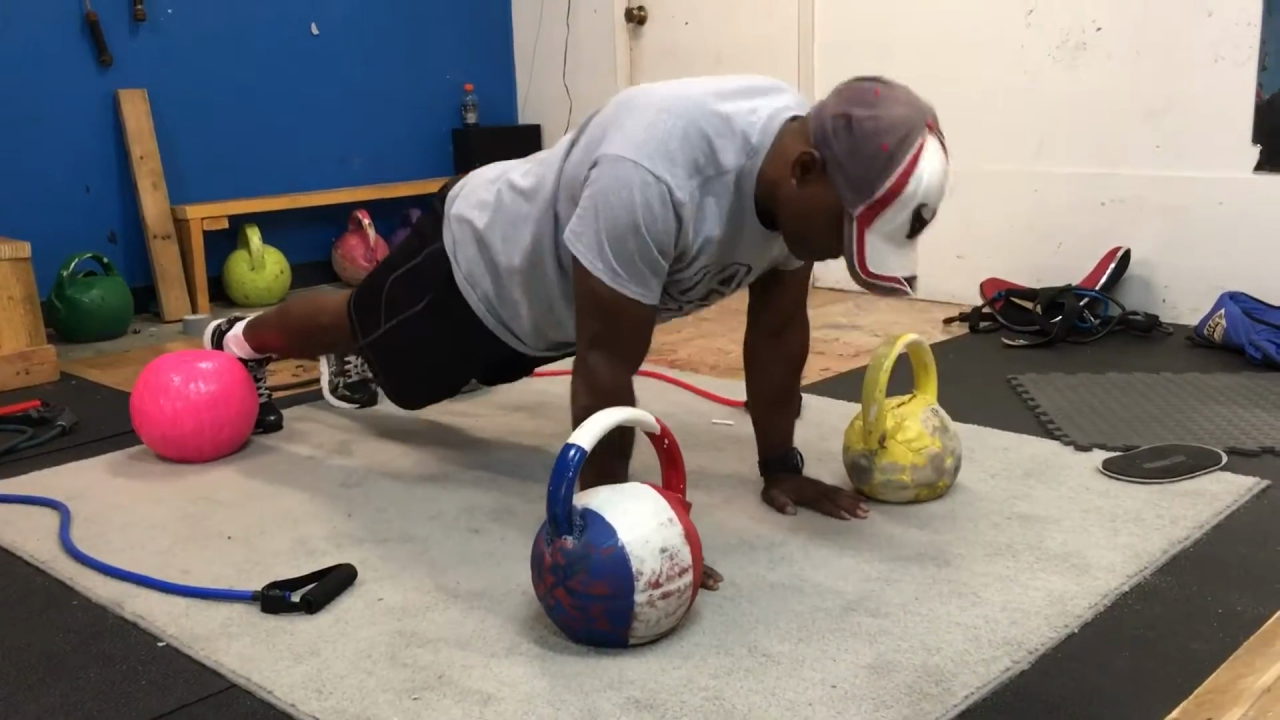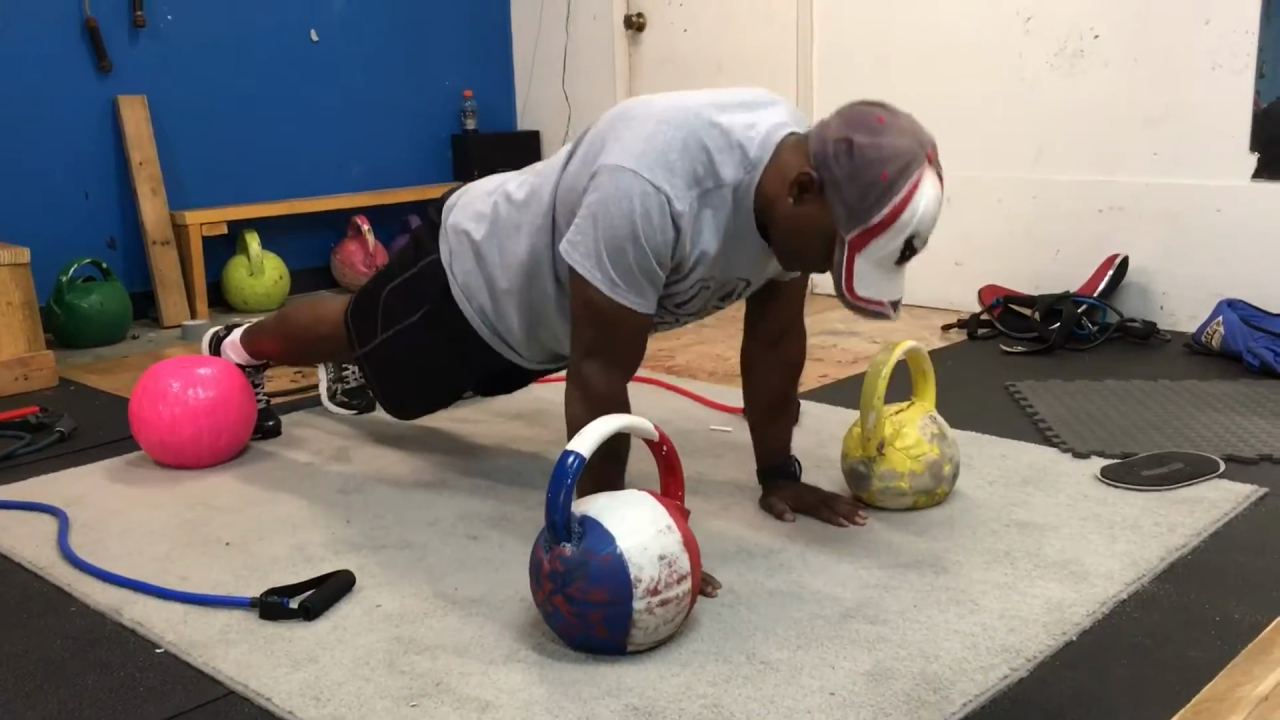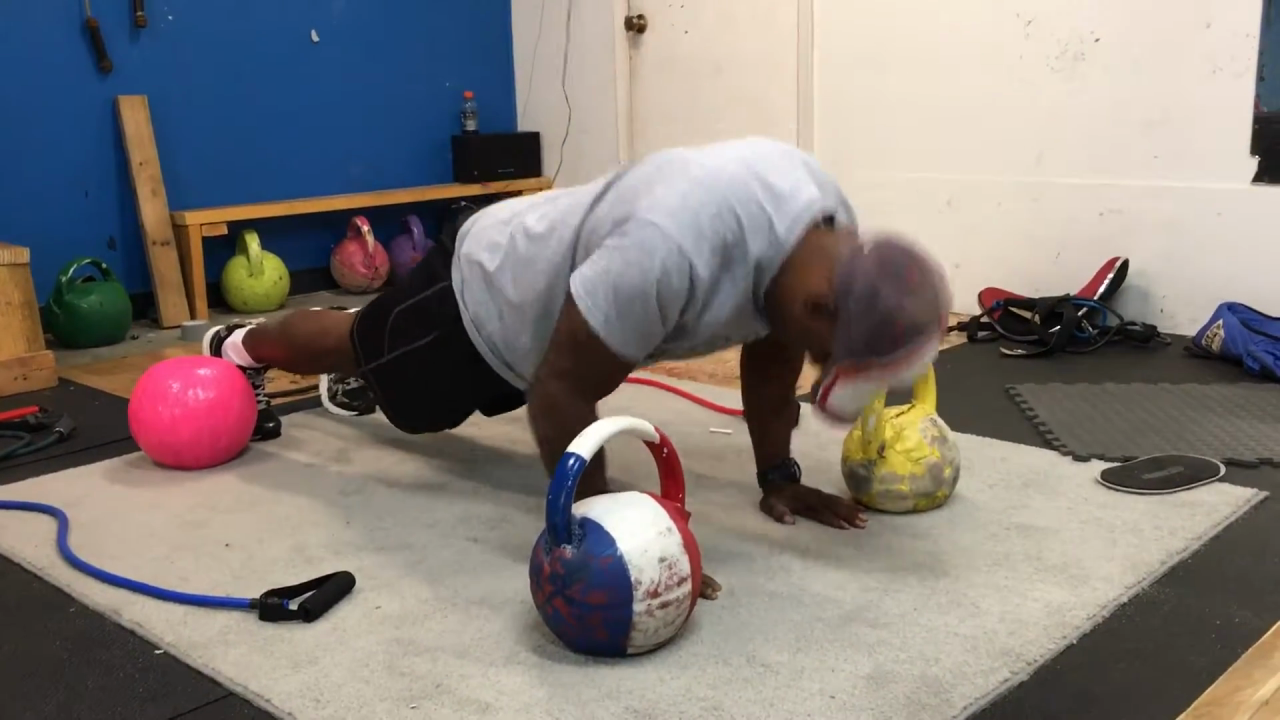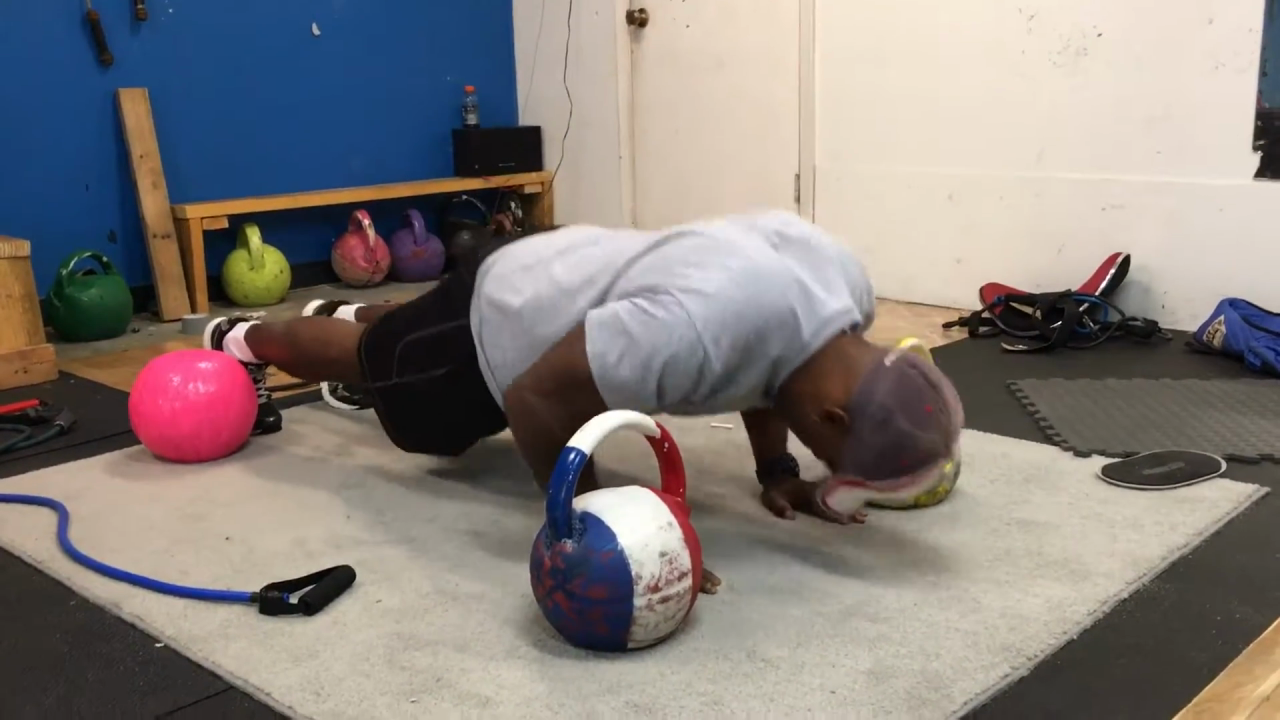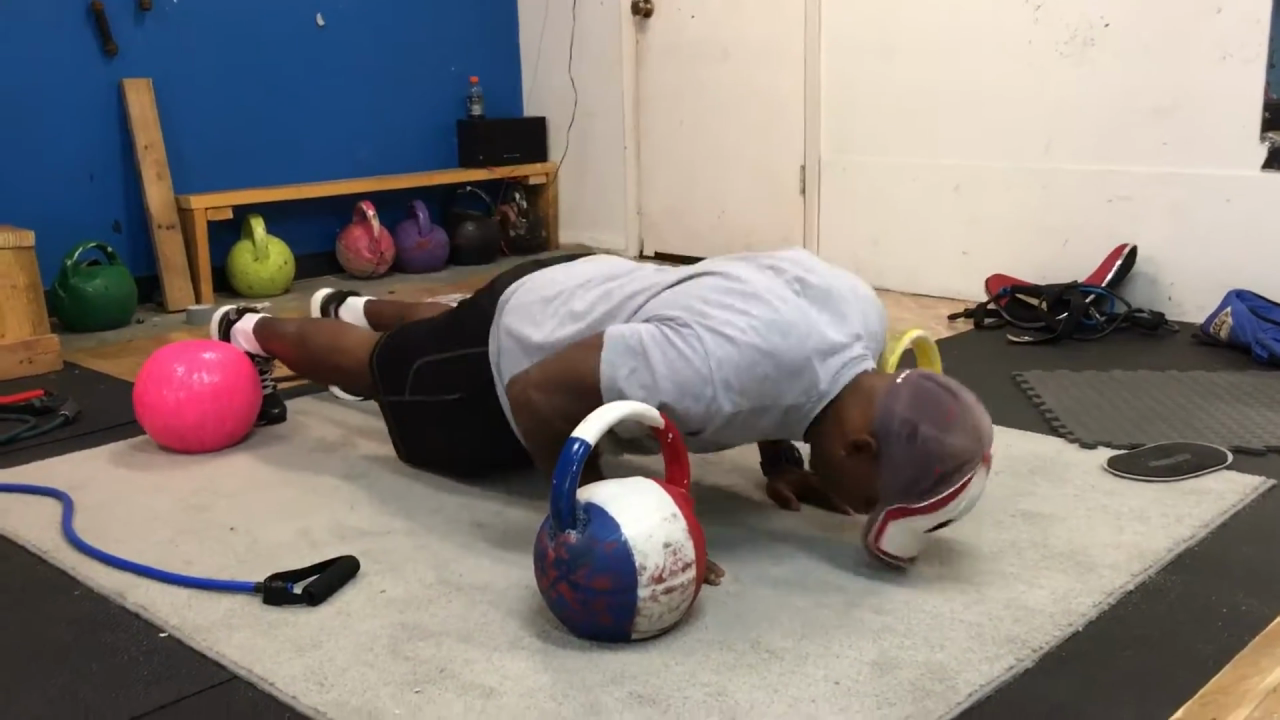
dt=0.2s
person 1, frame 1
left shoulder: (803, 166)
right shoulder: (653, 173)
left elbow: (779, 325)
right elbow: (604, 370)
left wrist: (780, 468)
left hip: (548, 278)
right hip: (478, 256)
right knee: (363, 322)
left ankle: (346, 368)
right ankle: (239, 342)
person 1, frame 2
left shoulder: (803, 176)
right shoulder: (653, 186)
left elbow: (775, 332)
right elbow: (598, 374)
left wrist: (778, 476)
left hip: (545, 292)
right hip: (474, 269)
right knee: (362, 333)
left ankle: (344, 379)
right ankle: (238, 348)
person 1, frame 3
left shoulder: (829, 224)
right shoulder: (675, 250)
left elbow: (767, 341)
right elbow: (558, 392)
left wrist: (778, 477)
left hip: (560, 271)
right hip: (487, 293)
right knee: (365, 347)
left ankle: (346, 350)
right ankle: (239, 347)
person 1, frame 4
left shoulder: (846, 292)
right shoulder: (697, 330)
right elbow: (531, 402)
left wrist: (776, 469)
left hip: (573, 274)
right hip: (504, 322)
left knee: (427, 324)
right knee: (373, 359)
left ankle: (348, 310)
right ankle: (243, 338)
person 1, frame 5
left shoulder: (860, 320)
right shoulder: (722, 370)
right elbow: (535, 396)
left wrist: (779, 457)
left hip: (590, 292)
right hip: (518, 356)
left knee: (445, 327)
right knee: (382, 368)
left ankle: (352, 306)
right ankle: (249, 332)
